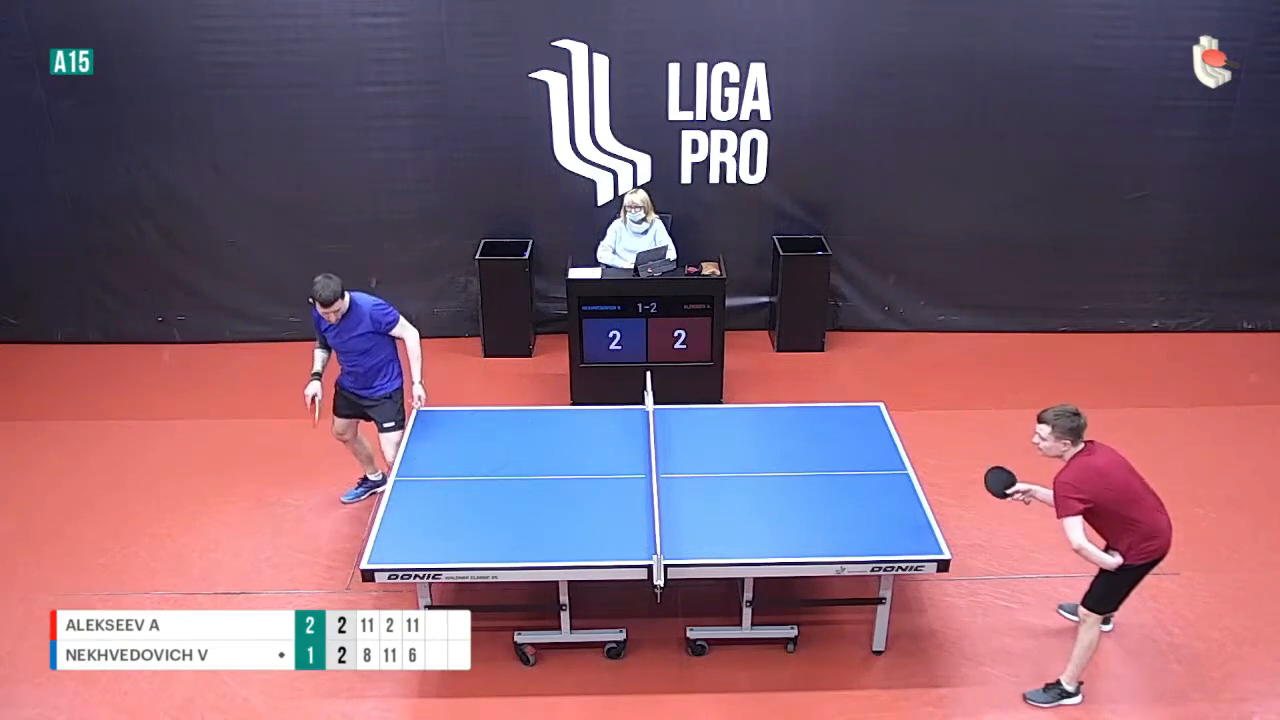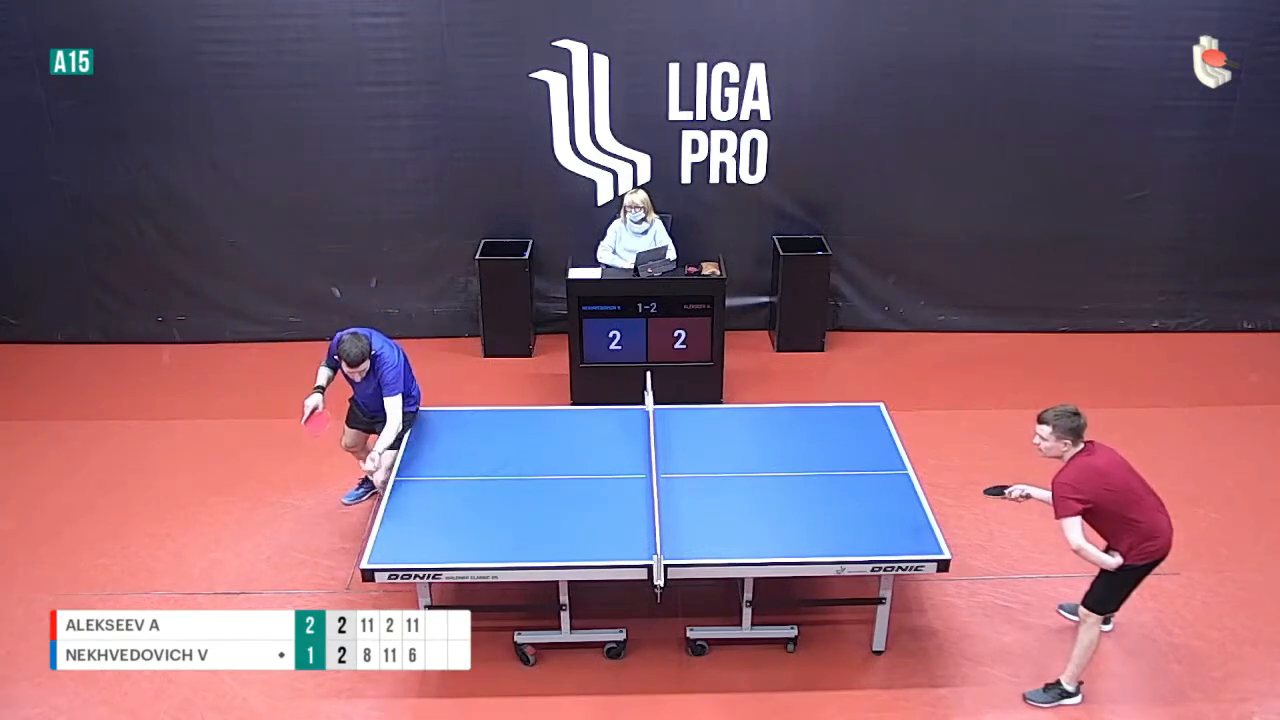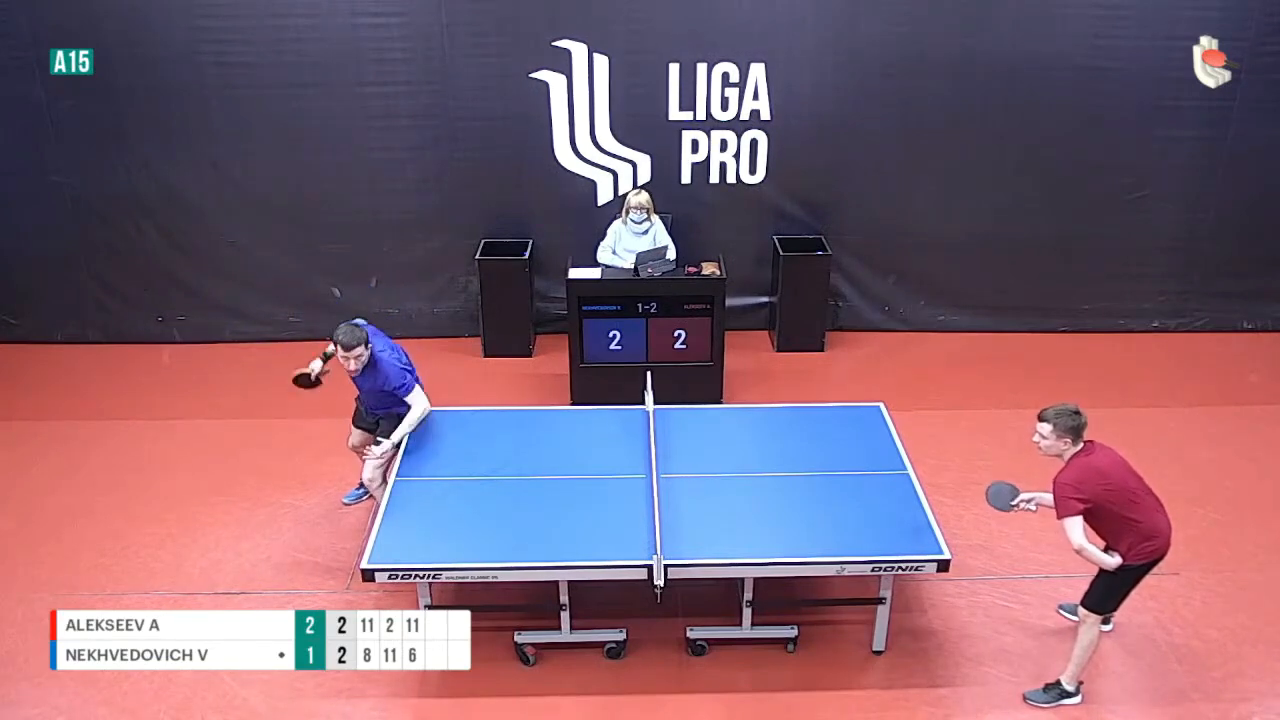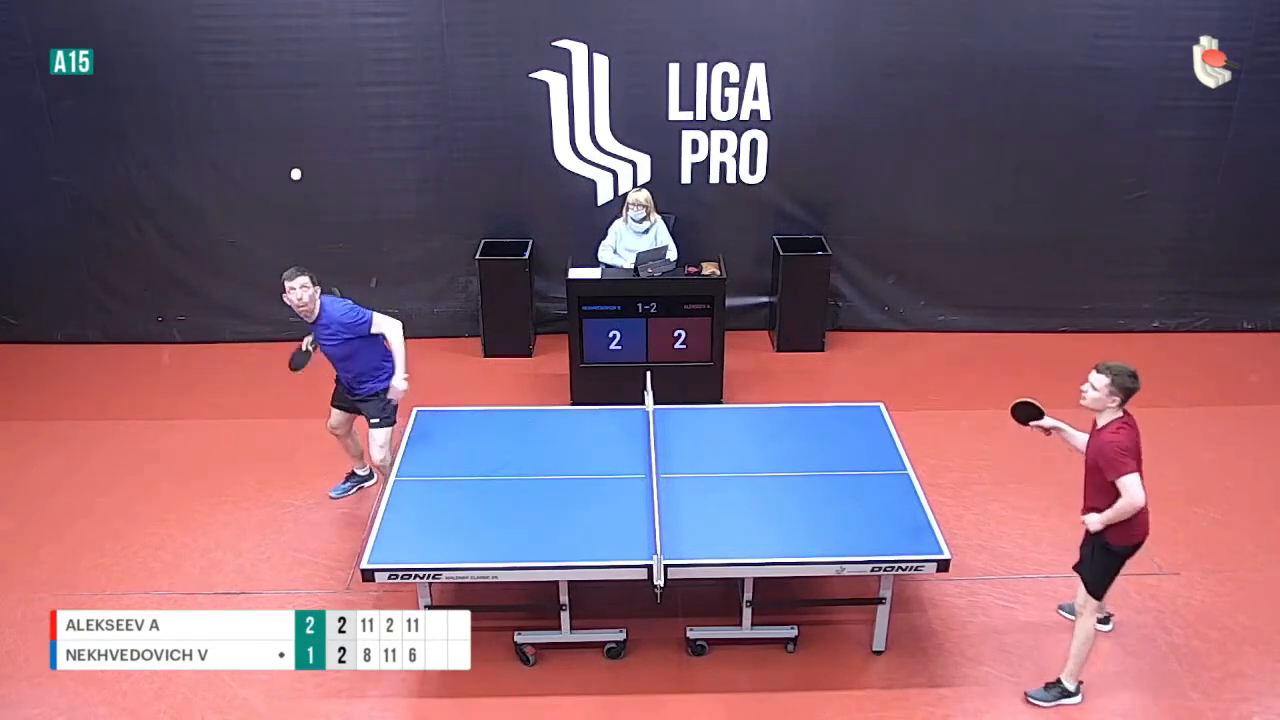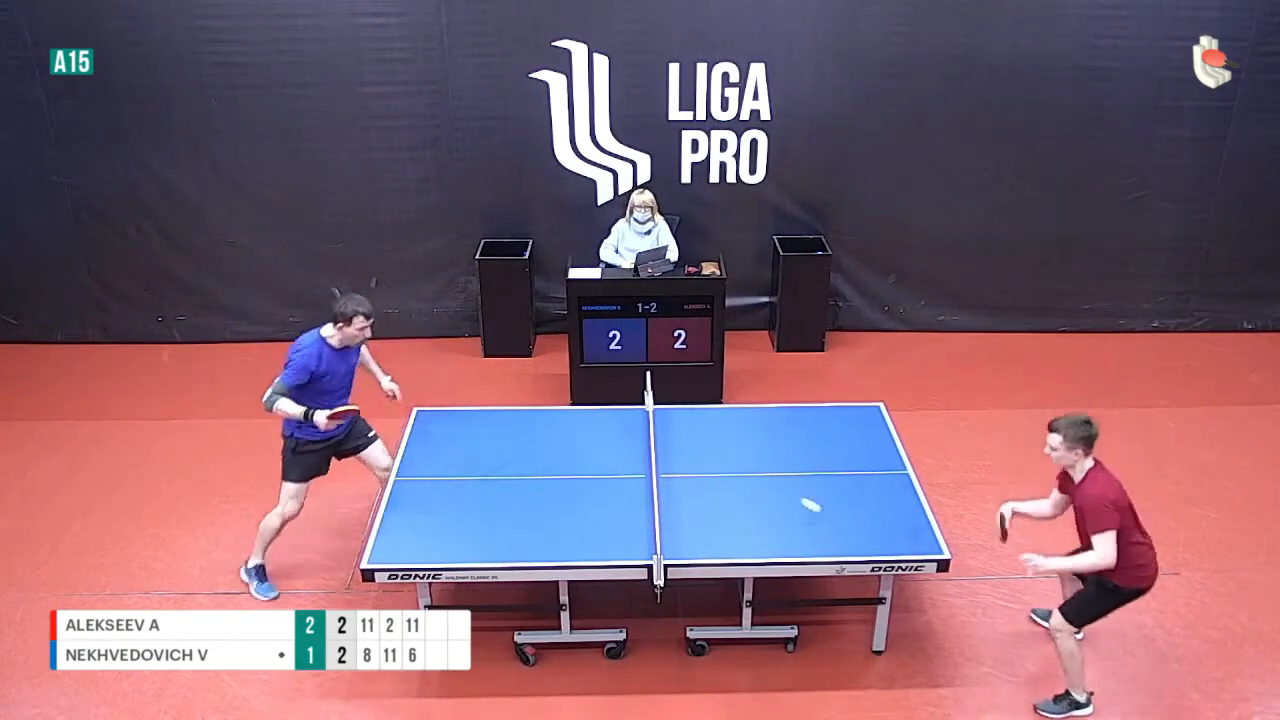
dt=1s
person 1, frame 1
left shoulder: (1068, 479)
right shoulder: (1097, 450)
left elbow: (1078, 543)
left wrist: (1112, 563)
right wrist: (1034, 491)
left hip: (1142, 546)
right hip: (1154, 528)
left knee: (1088, 615)
left ankle: (1067, 688)
right ankle: (1102, 612)
person 1, frame 2
left shoulder: (1066, 480)
right shoulder: (1096, 451)
left elbow: (1077, 544)
left wrist: (1113, 563)
right wrist: (1031, 492)
left hip: (1143, 546)
right hip: (1156, 529)
left knee: (1089, 615)
left ankle: (1068, 688)
right ankle: (1103, 612)
person 1, frame 3
left shoulder: (1068, 480)
right shoulder: (1095, 450)
left elbow: (1079, 544)
left wrist: (1110, 563)
right wrist: (1038, 498)
left hip: (1142, 545)
right hip: (1155, 527)
left knee: (1089, 615)
left ankle: (1068, 687)
right ankle: (1102, 612)
person 1, frame 4
left shoulder: (1113, 441)
right shoulder: (1115, 421)
left elbow: (1135, 499)
right elbow: (1093, 448)
left wrist: (1101, 520)
right wrist: (1058, 427)
left hip: (1117, 532)
right hip: (1110, 525)
left knee: (1085, 605)
right knee: (1089, 567)
left ankle: (1068, 686)
right ankle: (1100, 613)
person 1, frame 5
left shoulder: (1097, 495)
right shoulder: (1071, 473)
left elbow: (1106, 558)
right elbow: (1053, 508)
left wrist: (1050, 564)
right wrist: (1014, 507)
left hip: (1131, 575)
right hip: (1109, 558)
left knee: (1060, 626)
right knee: (1067, 570)
right ankle: (1069, 617)
person 2, frame 1
left shoulder: (371, 309)
right shoulder: (320, 315)
left elbow: (410, 334)
left wrist: (417, 382)
right wrist: (316, 377)
left hip: (384, 388)
right hip: (349, 386)
left knee: (394, 460)
right knee: (343, 433)
right ankle: (374, 478)
person 2, frame 2
left shoulder: (388, 362)
right shoulder: (339, 343)
left elbow: (394, 421)
right elbow: (328, 365)
left wrist: (377, 453)
right wrist: (318, 391)
left hip: (398, 407)
right hip: (364, 401)
left knee: (383, 480)
right knee: (350, 444)
right ankle: (371, 479)
person 2, frame 3
left shoulder: (389, 366)
right shoulder: (355, 331)
left elbow: (422, 406)
right elbow: (360, 322)
left wrist: (391, 443)
right wrist: (324, 358)
left hip: (397, 410)
right hip: (369, 401)
left knee: (370, 477)
right knee: (356, 445)
right ankle: (373, 481)
person 2, frame 4
left shoulder: (340, 313)
right shoulder: (309, 313)
left elbow: (392, 326)
left wrist: (400, 375)
left hip: (378, 386)
right hip: (347, 382)
left knee: (379, 460)
right knee: (337, 428)
right ankle: (362, 474)
person 2, frame 5
left shoulder: (351, 339)
right shoulder: (306, 354)
right elbow: (270, 400)
left wrist: (382, 377)
right wrist: (311, 415)
left hip: (341, 423)
right hip: (305, 435)
left knee: (387, 470)
right knee: (288, 510)
right ankle: (254, 567)
